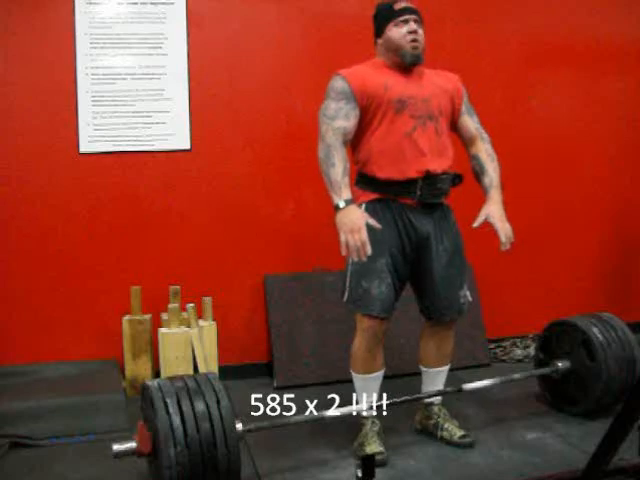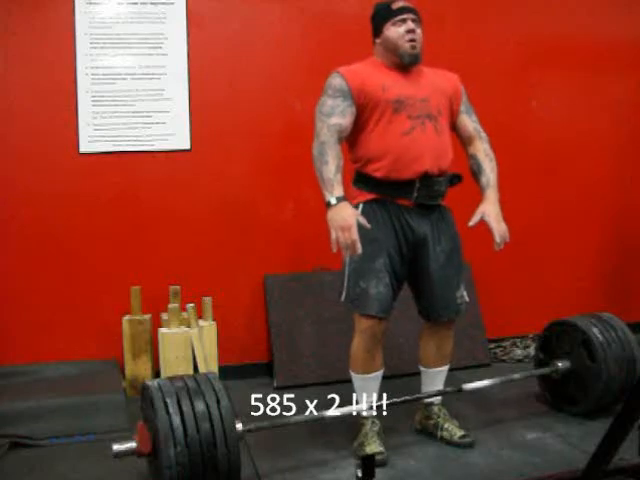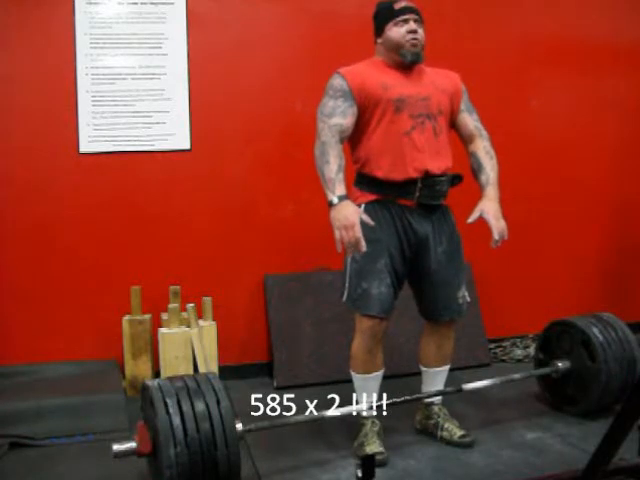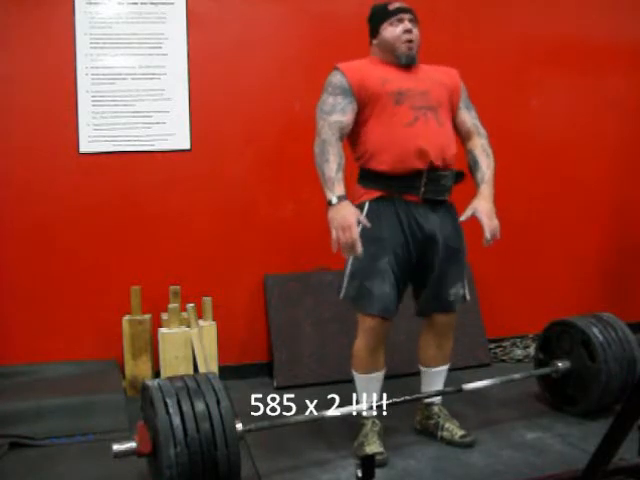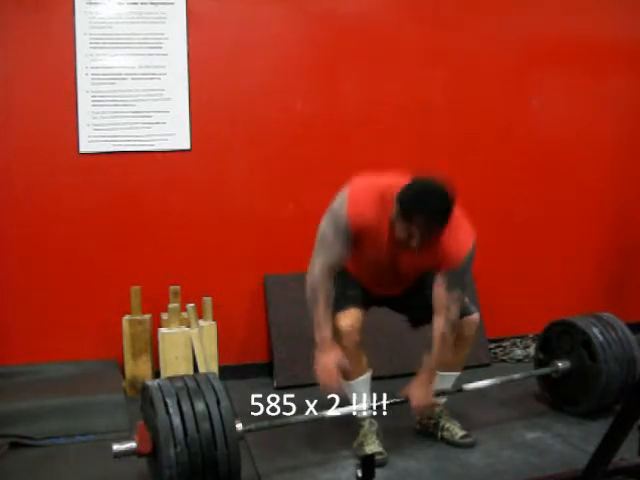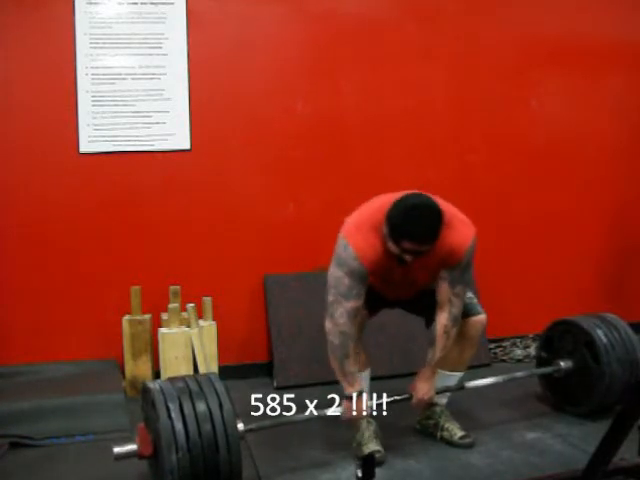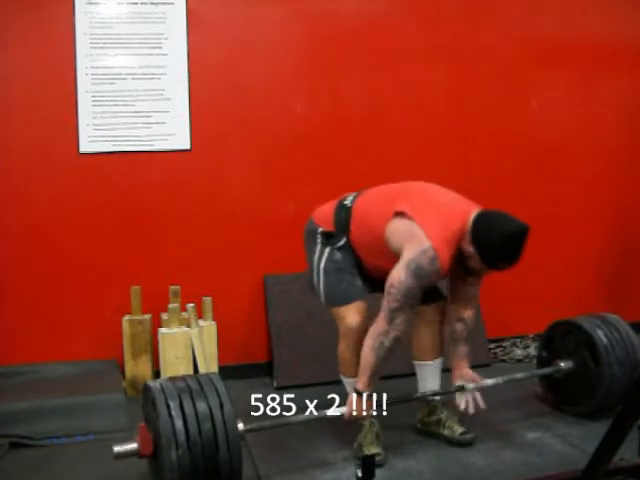
dt=0.7s
person 1, frame 1
left shoulder: (448, 84)
right shoulder: (352, 81)
left elbow: (478, 141)
right elbow: (331, 142)
left wrist: (494, 199)
right wrist: (345, 205)
left hip: (436, 210)
right hip: (380, 210)
left knee: (444, 315)
right knee: (372, 319)
left ankle: (431, 410)
right ankle: (368, 423)
person 1, frame 2
left shoulder: (447, 82)
right shoulder: (350, 79)
left elbow: (477, 141)
right elbow: (326, 139)
left wrist: (491, 198)
right wrist: (336, 201)
left hip: (434, 210)
right hip: (378, 210)
left knee: (444, 315)
right knee: (371, 320)
left ankle: (432, 410)
right ankle: (369, 423)
person 1, frame 3
left shoulder: (448, 82)
right shoulder: (351, 79)
left elbow: (477, 138)
right elbow: (328, 139)
left wrist: (490, 196)
right wrist: (339, 200)
left hip: (435, 211)
right hip: (379, 210)
left knee: (445, 316)
right knee: (371, 320)
left ankle: (432, 410)
right ankle: (369, 423)
person 1, frame 4
left shoulder: (446, 78)
right shoulder: (350, 76)
left elbow: (476, 136)
right elbow: (328, 136)
left wrist: (485, 195)
right wrist: (337, 200)
left hip: (441, 206)
right hip: (384, 206)
left knee: (443, 315)
right knee: (374, 319)
left ankle: (431, 410)
right ankle: (369, 423)
person 1, frame 5
left shoulder: (458, 238)
right shoulder: (358, 201)
left elbow: (445, 312)
right elbow: (320, 270)
left wrist: (426, 379)
right wrist: (324, 346)
left hip: (411, 282)
right hip: (355, 275)
left knee: (468, 321)
right knee: (348, 324)
left ankle: (434, 411)
right ankle: (366, 423)
person 1, frame 6
left shoulder: (460, 237)
right shoulder: (357, 240)
left elbow: (449, 309)
right elbow: (339, 321)
left wrist: (428, 374)
right wrist: (352, 392)
left hip: (424, 283)
right hip: (369, 281)
left knee: (474, 321)
right knee: (345, 324)
left ankle: (434, 411)
right ankle: (365, 422)
person 1, frame 7
left shoulder: (478, 233)
right shoulder: (430, 251)
left elbow: (461, 307)
right elbow: (391, 322)
left wrist: (460, 367)
right wrist: (362, 390)
left hip: (379, 241)
right hip: (335, 234)
left knee: (434, 309)
right knee: (354, 322)
left ankle: (432, 410)
right ankle: (366, 422)
